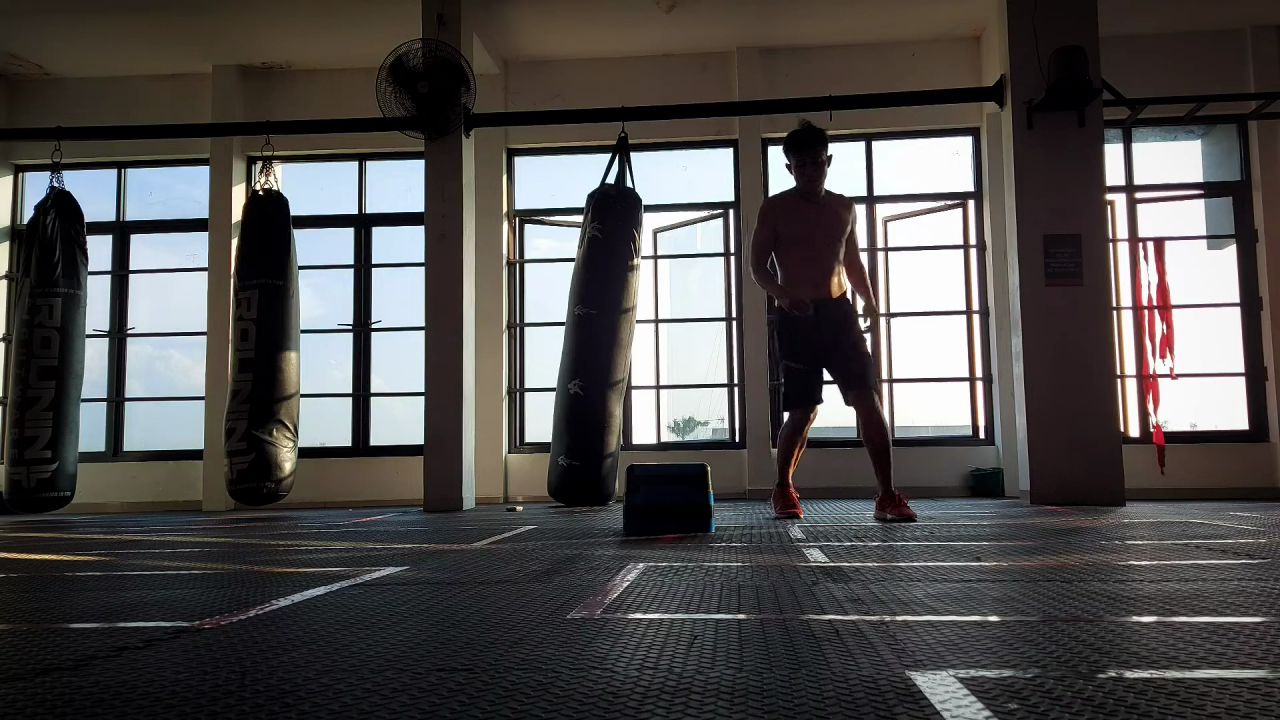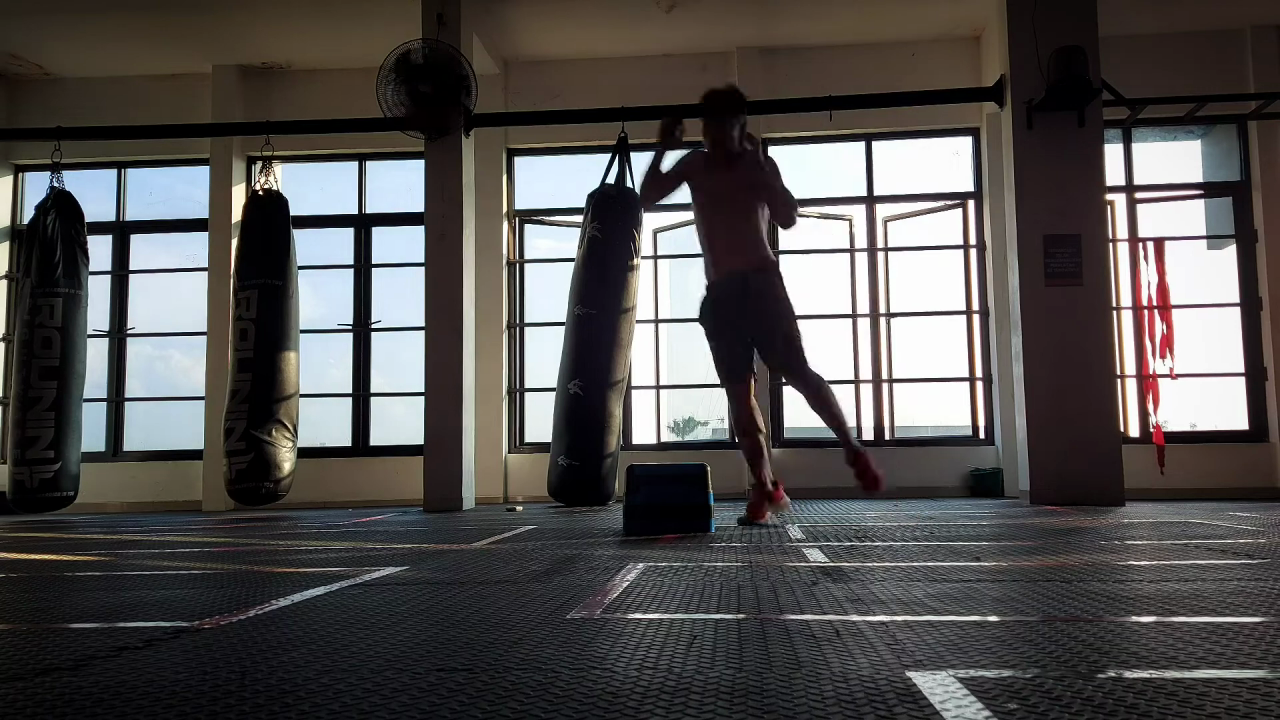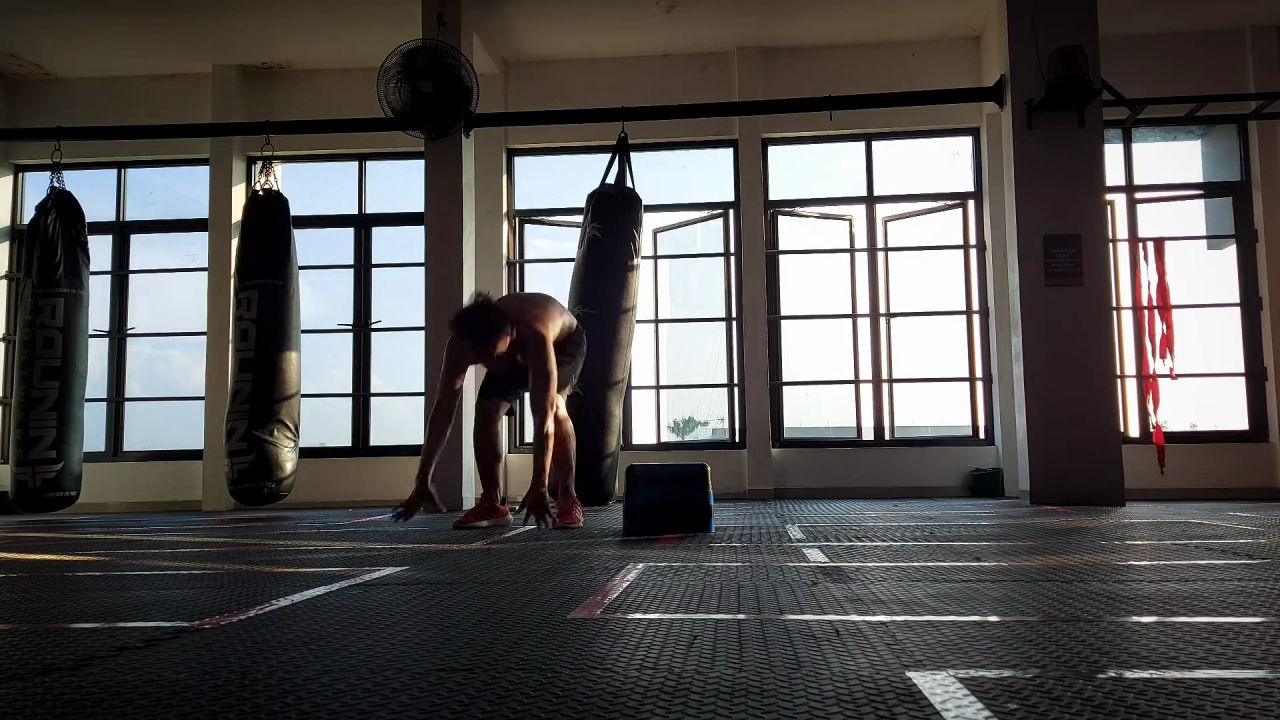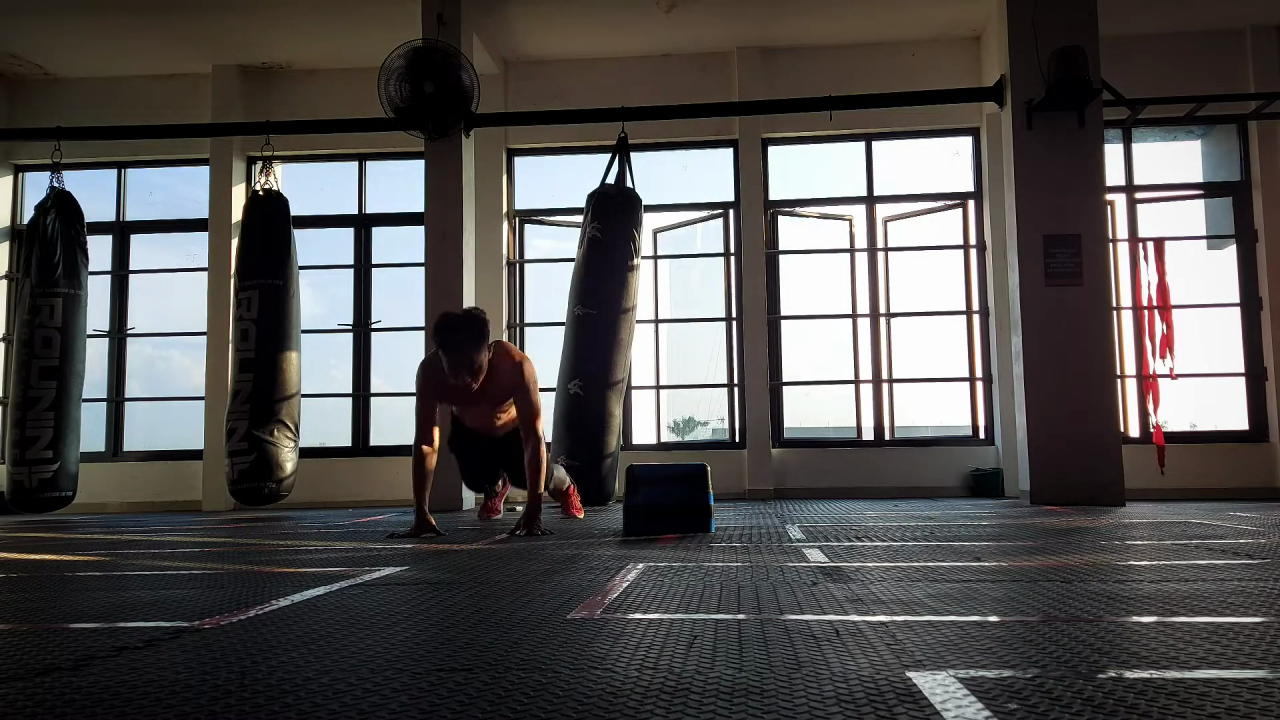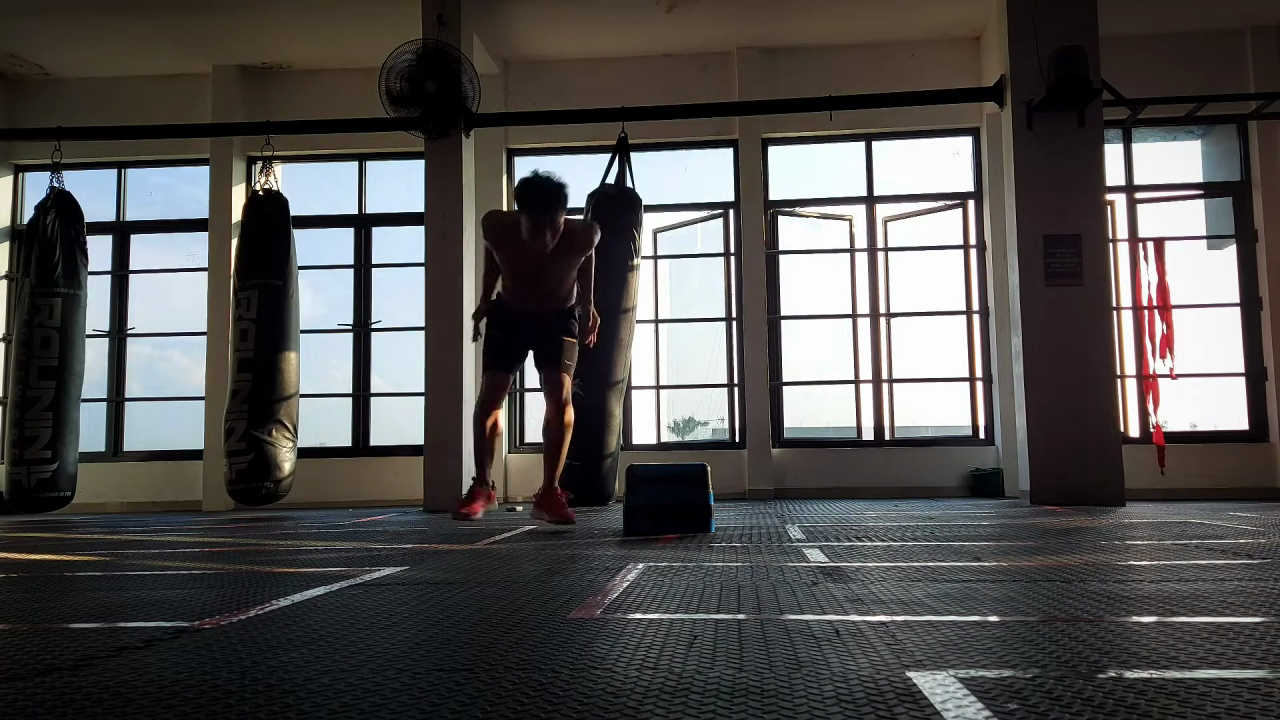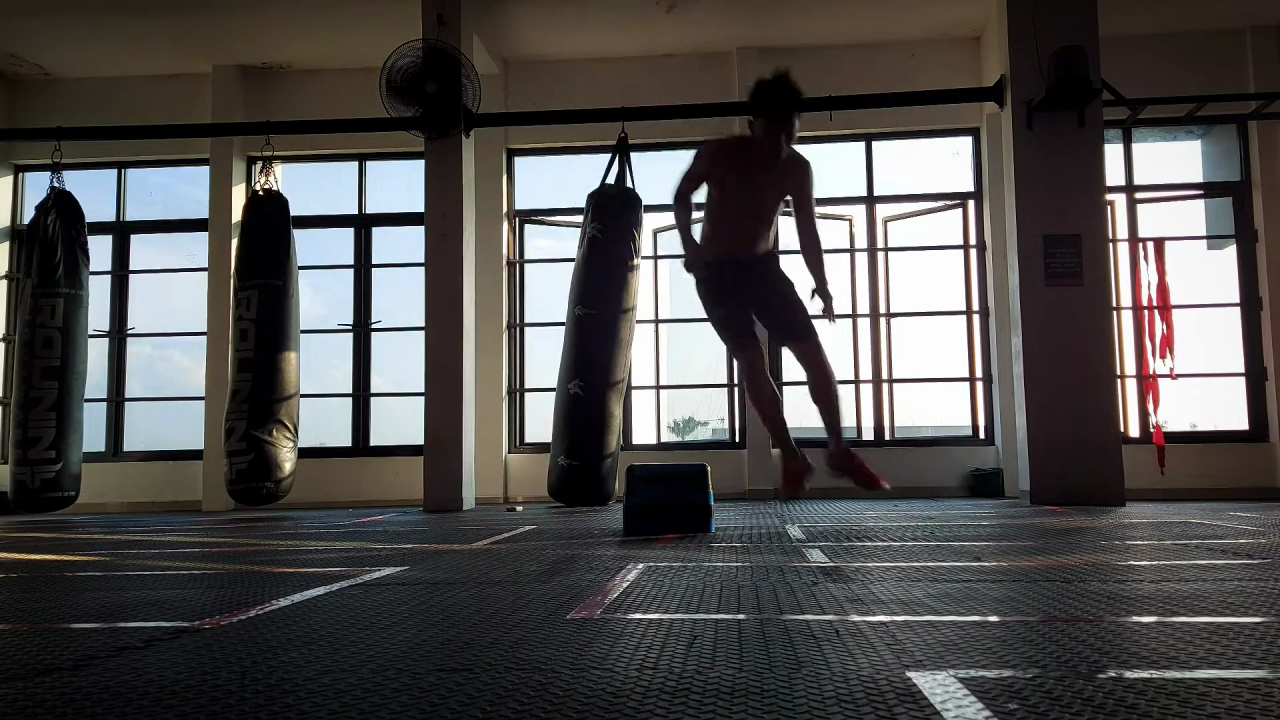
dt=0.7s
person 1, frame 1
left shoulder: (844, 208)
right shoulder: (775, 208)
right elbow: (758, 266)
left wrist: (870, 301)
right wrist: (782, 293)
left hip: (839, 312)
right hip: (797, 317)
left knee: (867, 399)
right knee: (802, 412)
left ankle: (887, 494)
right ankle: (783, 488)
person 1, frame 2
left shoulder: (759, 165)
right shoulder: (693, 165)
left elbow: (787, 217)
right elbow: (648, 200)
left wrist: (760, 162)
right wrist: (662, 149)
left hip: (762, 282)
right hip: (722, 293)
left knee: (798, 373)
right knee: (738, 391)
left ankle: (853, 450)
right ankle: (766, 488)
person 1, frame 3
left shoulder: (535, 338)
right shoulder: (462, 340)
left elbow: (544, 419)
right elbow: (444, 406)
left wrist: (539, 488)
right wrist: (422, 482)
left hip: (565, 339)
left knee: (553, 407)
right knee: (487, 407)
left ankle: (568, 497)
right ankle: (493, 503)
person 1, frame 4
left shoulder: (516, 366)
right shoulder: (431, 371)
left elbow: (534, 439)
right elbow: (425, 443)
left wrist: (533, 513)
right wrist: (422, 514)
left ankle: (564, 486)
right ankle: (496, 487)
person 1, frame 5
left shoulder: (582, 233)
right shoulder: (495, 225)
left wrist: (588, 305)
right wrist: (484, 301)
left hip: (558, 316)
right hip: (508, 314)
left knee: (560, 395)
right knee: (491, 393)
left ankle: (549, 492)
right ankle: (482, 485)
person 1, frame 6
left shoulder: (798, 169)
right shoulder: (719, 155)
left elbow: (808, 230)
right elbow: (682, 196)
left wrist: (822, 284)
right wrist: (690, 247)
left hip: (764, 268)
right hip: (717, 271)
left knee: (812, 351)
right knee: (752, 358)
left ankle: (839, 452)
right ankle: (792, 457)
